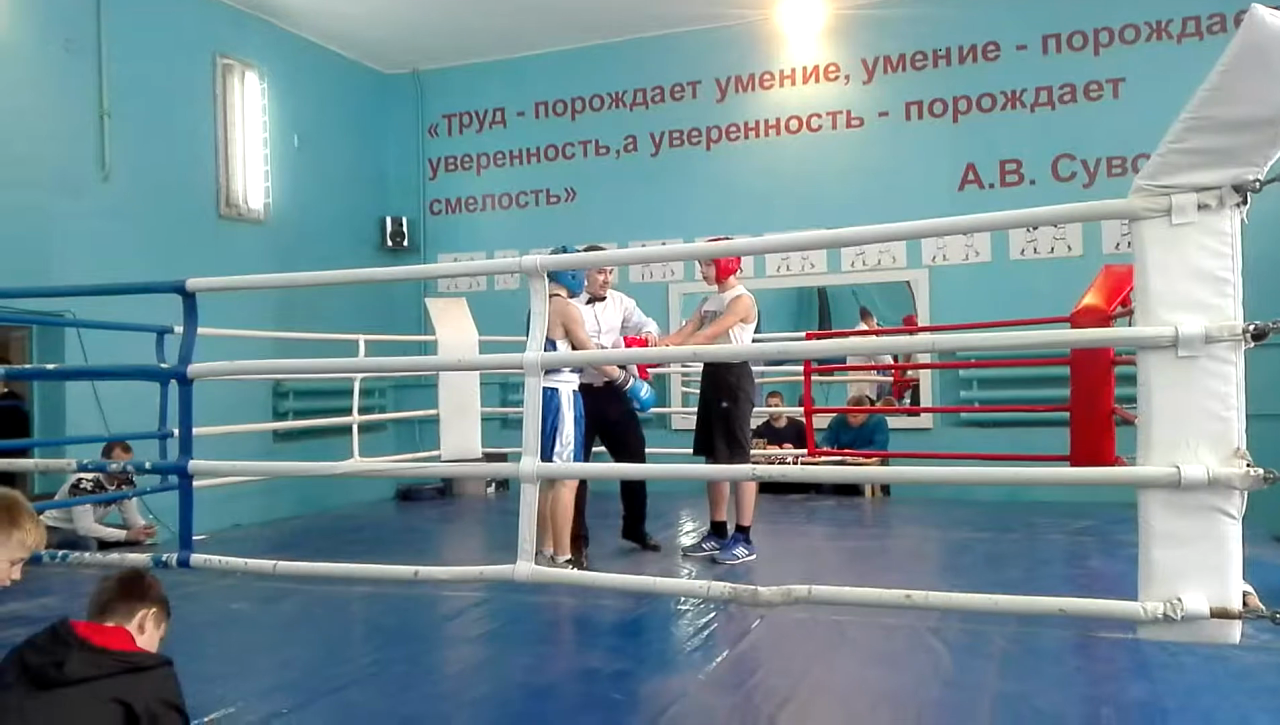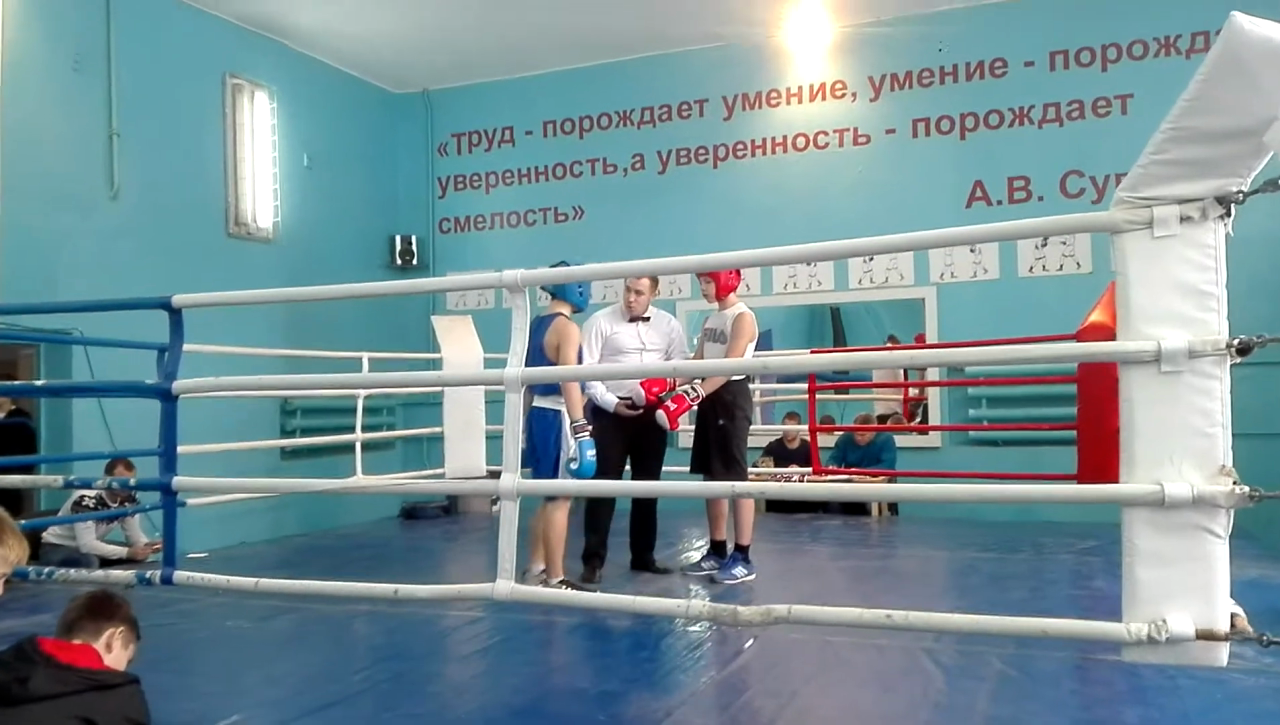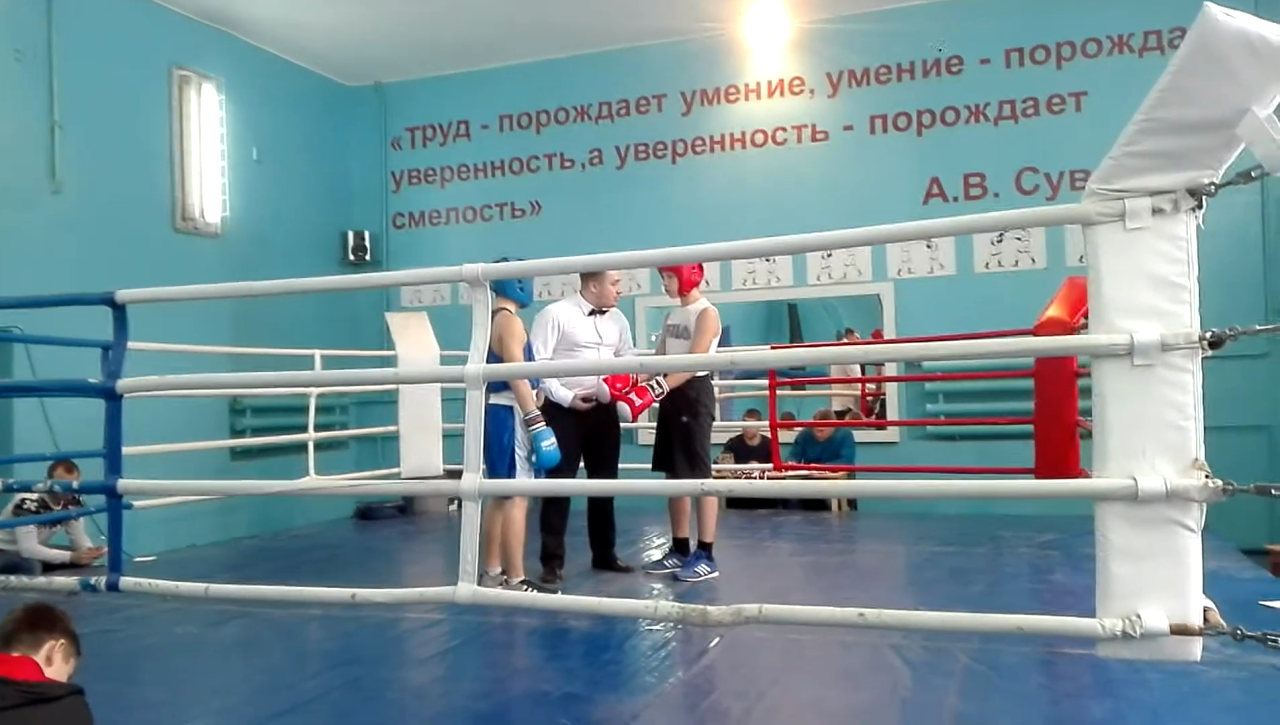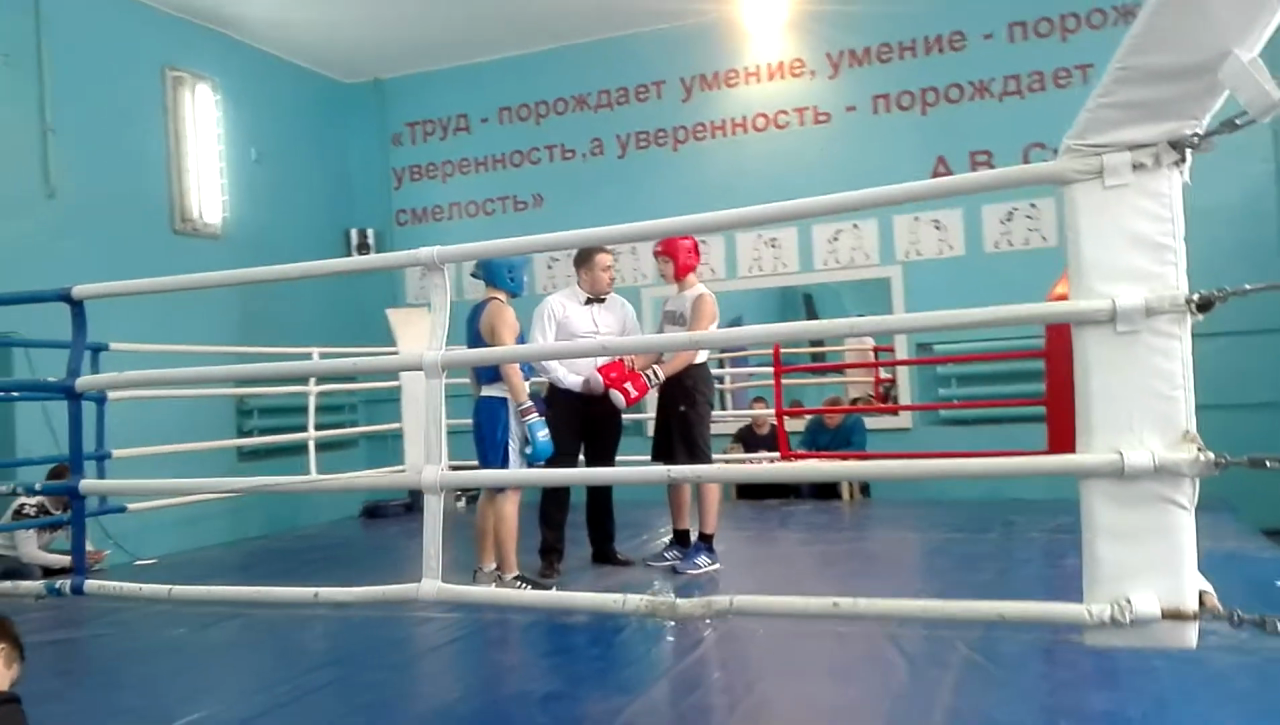
dt=1s
person 1, frame 1
right shoulder: (566, 308)
right elbow: (590, 353)
right wrist: (628, 381)
left hip: (545, 393)
right hip: (561, 395)
left knee: (553, 478)
right knee: (567, 479)
left ankle: (547, 551)
right ankle: (563, 558)
person 1, frame 2
left shoulder: (536, 325)
right shoulder: (567, 328)
right elbow: (569, 383)
left wrist: (527, 423)
right wrist: (582, 431)
left hip: (538, 414)
right hip: (558, 416)
left knee: (549, 497)
right knee: (560, 499)
left ankle: (536, 570)
right ankle: (555, 581)
person 1, frame 3
left shoulder: (488, 321)
right shoulder: (510, 322)
right elbow: (517, 376)
right wrist: (536, 422)
left hip: (495, 410)
right hip: (511, 413)
left knee: (500, 495)
right knee: (516, 497)
left ankle: (492, 572)
right ankle: (515, 580)
person 1, frame 4
left shoulder: (477, 313)
right shoulder: (502, 311)
right elbow: (508, 367)
right wrist: (529, 412)
left hip: (486, 404)
right hip: (505, 405)
left knee: (492, 490)
right knee: (509, 491)
left ankle: (486, 569)
right ankle: (509, 576)
person 2, frame 1
left shoulder: (742, 300)
right shoulder: (708, 302)
left elbow: (707, 337)
right elbow: (682, 335)
left hip: (734, 377)
right hip: (711, 376)
left knee: (738, 459)
right knee: (713, 459)
left ankle: (743, 538)
right ankle: (717, 533)
person 2, frame 2
left shoulder: (743, 318)
right shoulder: (711, 319)
right elbow: (697, 362)
left wrist: (691, 394)
right wrist: (668, 384)
left hip: (731, 396)
right hip: (709, 398)
left knee: (736, 478)
right knee: (712, 477)
left ankle: (743, 558)
right ankle: (717, 551)
person 2, frame 3
left shoulder: (706, 314)
right shoulder: (672, 315)
right elbow: (659, 359)
left wrist: (654, 388)
right wrist: (630, 381)
left hip: (694, 393)
right hip: (671, 395)
left knee: (699, 475)
right knee: (674, 475)
left ankle: (706, 556)
right ankle: (680, 549)
person 2, frame 4
left shoulder: (702, 299)
right shoulder: (670, 301)
left elbow: (689, 350)
left wrist: (650, 377)
right wrist: (628, 368)
left hip: (692, 382)
right hip: (670, 384)
left knee: (700, 465)
right knee: (673, 465)
left ankle: (706, 547)
right ankle: (680, 541)
person 3, frame 1
left shoulder: (620, 302)
left elbow: (643, 323)
left wrist: (647, 331)
left hip: (613, 392)
right hip: (579, 393)
left knee: (633, 458)
left ankle: (635, 527)
right ankle: (577, 542)
person 3, frame 2
left shoulder: (668, 324)
right shoulder: (600, 322)
left elbow: (680, 362)
right wrist: (611, 403)
left hip: (651, 412)
right hip: (610, 412)
left knee: (647, 485)
right knee: (604, 484)
left ankle: (643, 555)
right ankle: (594, 560)
person 3, frame 3
left shoulder: (617, 318)
right shoulder: (555, 314)
left elbow: (627, 357)
right elbow: (537, 363)
right wrist: (566, 398)
left hip: (604, 408)
right hip: (566, 409)
left knee: (605, 482)
right knee: (559, 483)
left ankle: (604, 554)
right ankle: (552, 561)
person 3, frame 4
left shoulder: (621, 307)
right shoulder: (553, 306)
right wrist: (577, 382)
left hip: (606, 400)
right hip: (566, 399)
left ankle: (604, 548)
right ankle: (551, 554)
